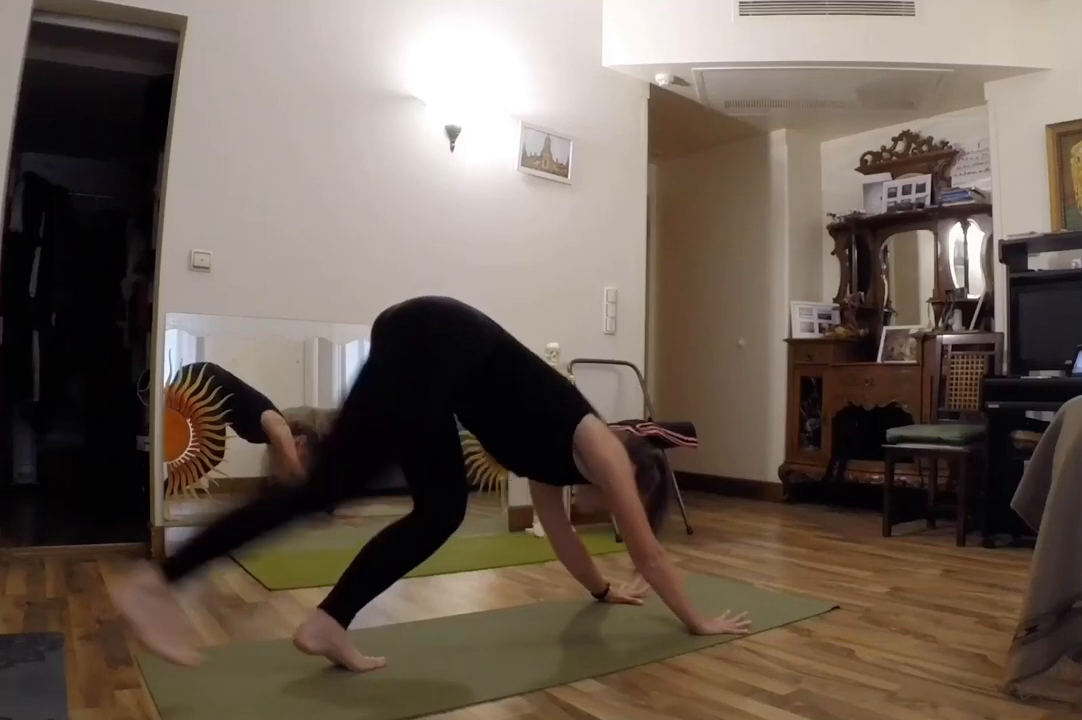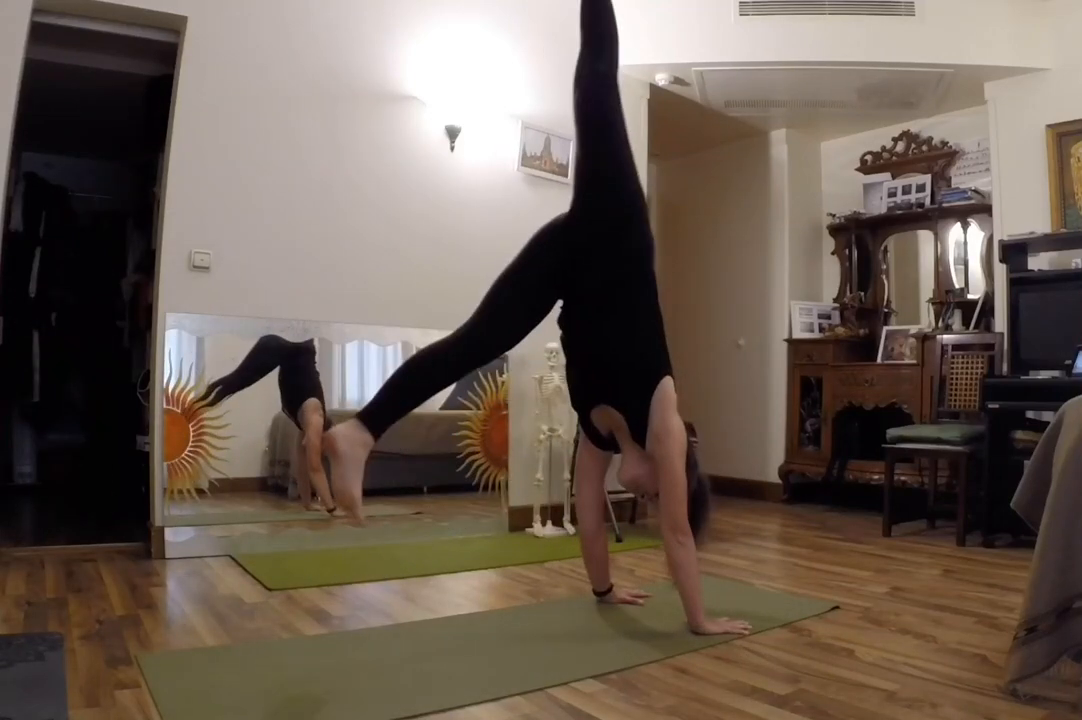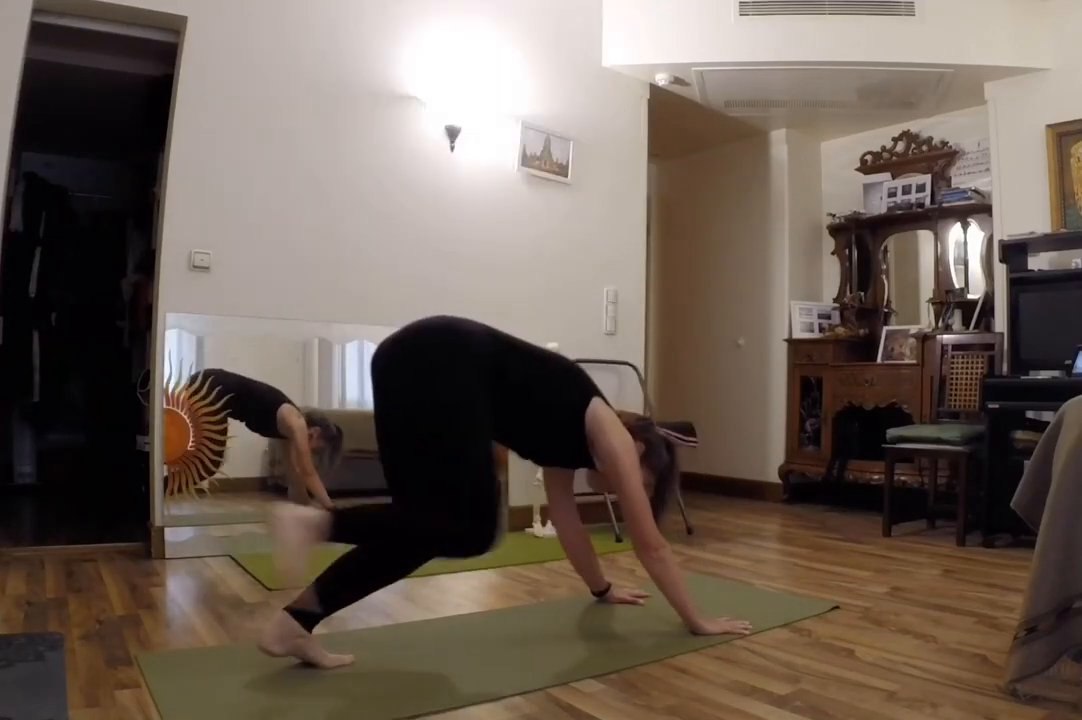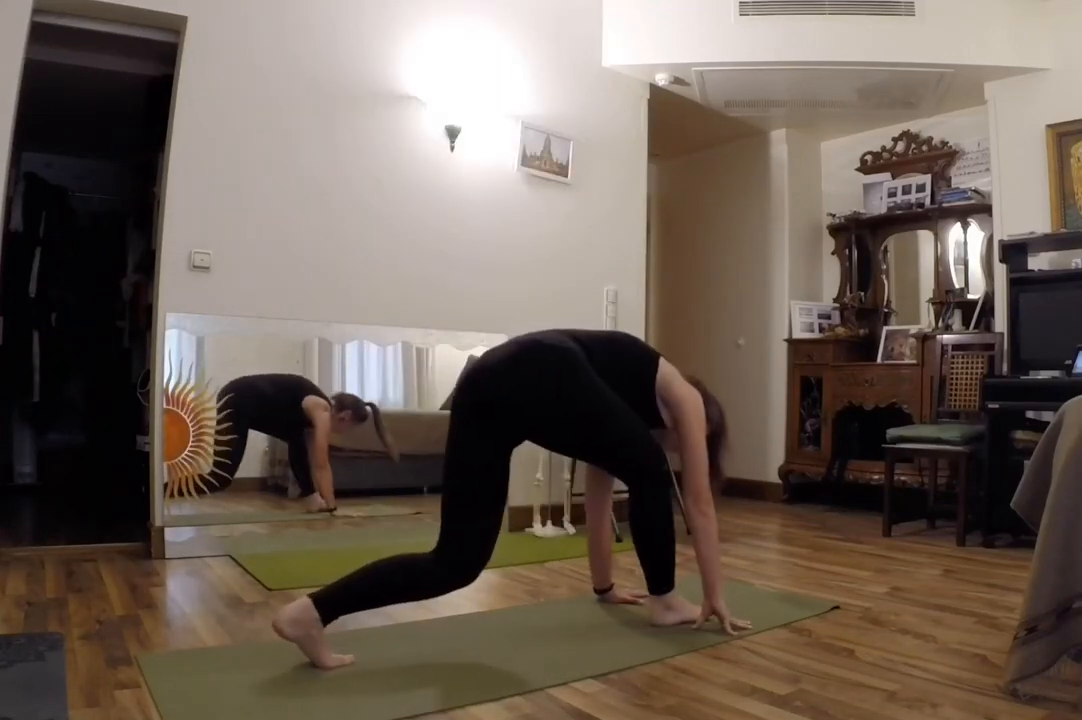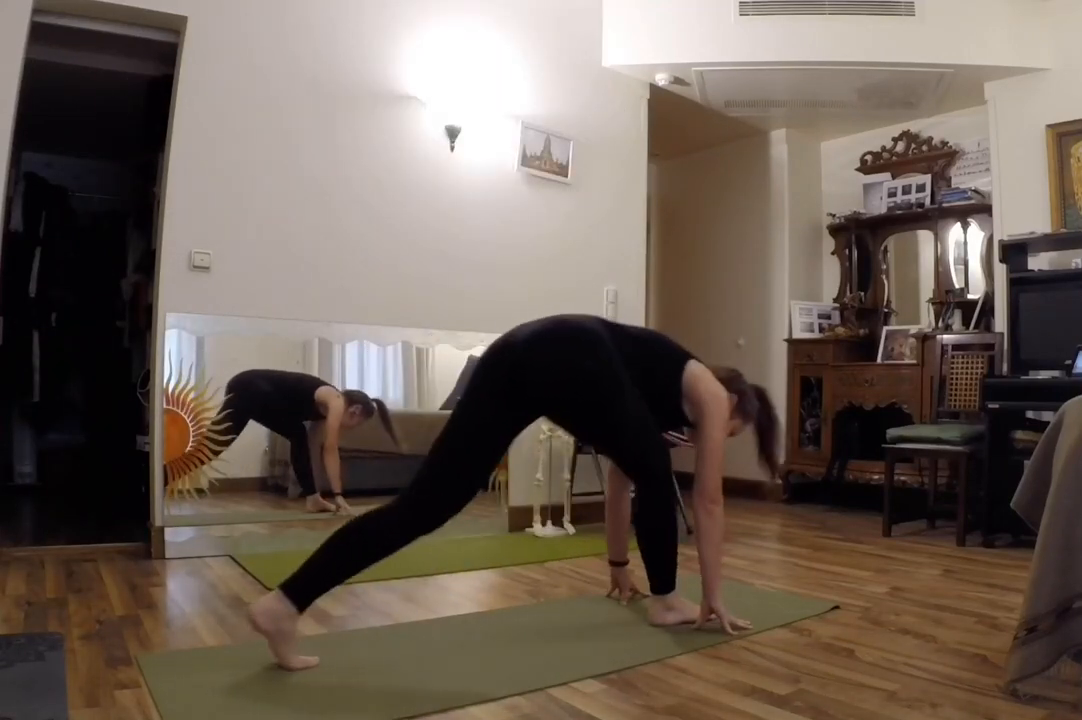
dt=1s
person 1, frame 1
left shoulder: (552, 455)
right shoulder: (598, 447)
left elbow: (560, 531)
right elbow: (648, 551)
left wrist: (605, 590)
right wrist: (699, 620)
left hip: (419, 336)
right hip: (438, 342)
left knee: (442, 511)
right knee: (328, 485)
left ankle: (328, 623)
right ankle: (155, 581)
person 1, frame 2
left shoulder: (601, 426)
right shoulder: (662, 426)
left elbow: (590, 512)
right elbow: (676, 533)
left wrist: (605, 588)
right wrist: (702, 621)
left hip: (573, 250)
right hip: (605, 239)
right knee: (600, 83)
person 1, frame 3
left shoulder: (571, 437)
right shoulder: (608, 433)
left elbow: (565, 520)
right elbow: (649, 543)
left wrist: (602, 589)
right wrist: (696, 620)
left hip: (406, 356)
right hip: (442, 359)
left knee: (434, 526)
right knee: (473, 530)
left ankle: (292, 623)
right ankle: (316, 522)
person 1, frame 4
left shoulder: (614, 424)
right shoulder: (684, 398)
left elbow: (597, 500)
right elbow: (699, 503)
left wrist: (604, 585)
right wrist: (714, 598)
left hip: (483, 380)
right hip: (545, 378)
left knee: (456, 563)
right knee: (648, 473)
left ankle: (310, 612)
right ankle: (664, 601)
person 1, frame 5
left shoulder: (667, 392)
right shoulder: (711, 393)
left elbow: (618, 484)
right elbow: (708, 502)
left wrist: (618, 567)
right wrist: (713, 598)
left hip: (517, 351)
right hip: (569, 360)
left knee: (426, 502)
right knee: (654, 476)
left ankle: (282, 604)
right ankle: (665, 602)
